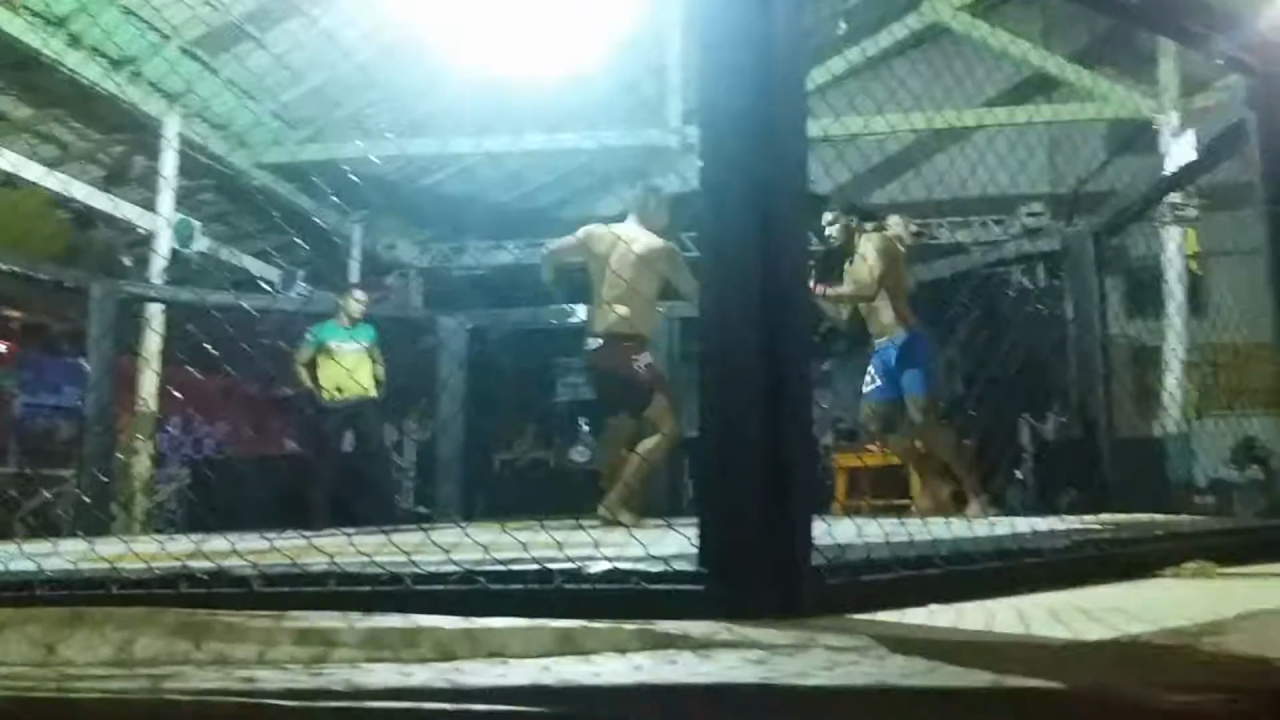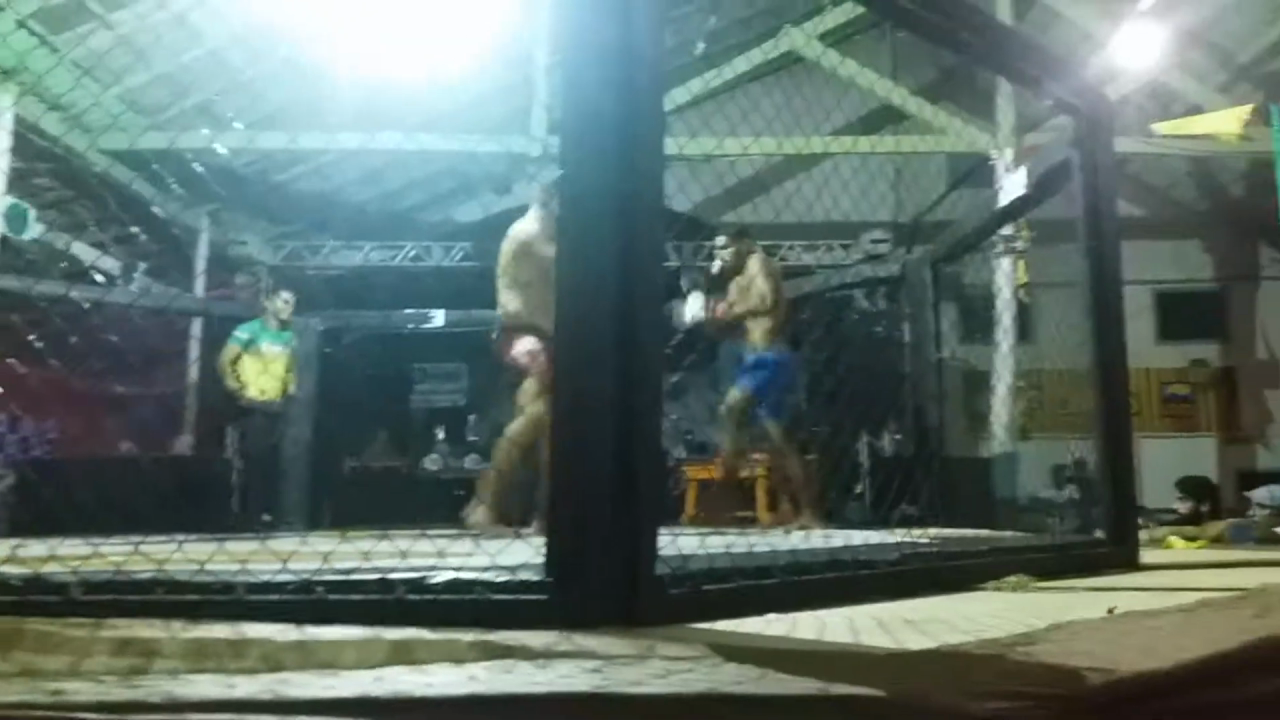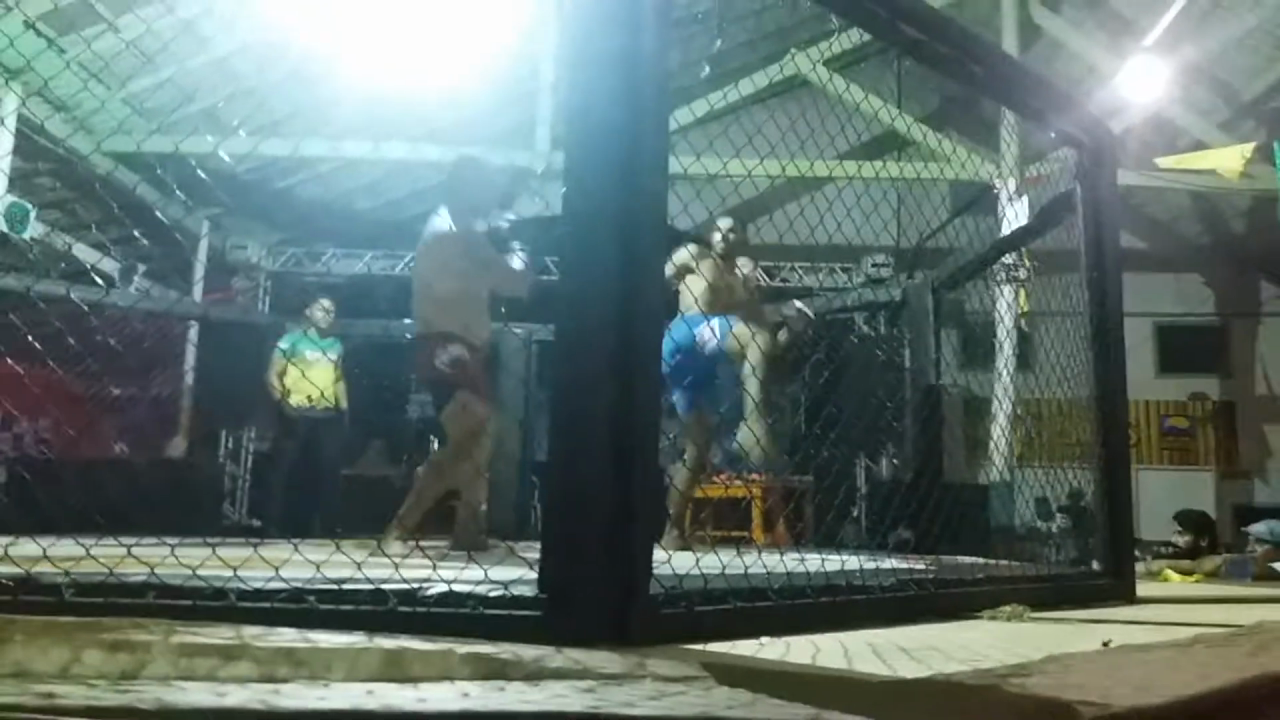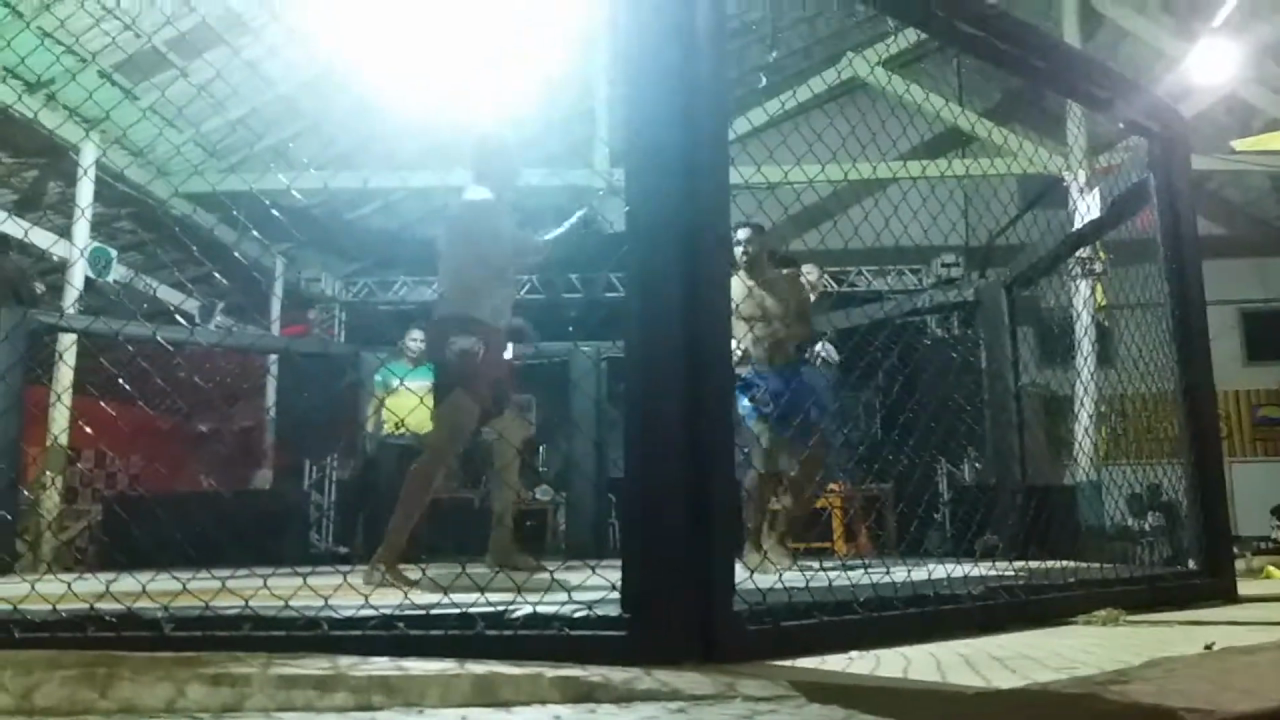
dt=0.7s
person 1, frame 1
left shoulder: (596, 234)
right shoulder: (663, 248)
left elbow: (550, 254)
right elbow: (692, 292)
left wrist: (549, 281)
left hip: (597, 346)
right hip: (626, 347)
left knee: (619, 428)
right knee: (667, 428)
left ankle: (611, 499)
right ankle: (617, 500)
person 1, frame 2
left shoulder: (533, 233)
right shoulder: (534, 231)
left hip: (538, 334)
right hip: (525, 334)
left knee: (545, 419)
right knee: (535, 414)
left ankle: (544, 514)
right ankle: (482, 504)
person 1, frame 3
left shoulder: (458, 231)
right shoulder: (454, 232)
right elbow: (517, 285)
left hip: (464, 349)
right hip: (448, 348)
left knee: (477, 438)
right knee: (469, 436)
left ankle: (467, 529)
right ankle: (399, 529)
person 1, frame 4
left shoulder: (480, 207)
right shoulder: (482, 204)
right elbow: (514, 256)
right wrist: (572, 226)
left hip: (480, 338)
right hip: (466, 336)
right knee: (445, 444)
left ankle: (503, 547)
right ankle: (385, 558)
person 2, frame 1
left shoulder: (873, 243)
right shoulder: (850, 266)
left elbow: (866, 289)
right elbow: (845, 316)
left wrist: (819, 290)
right wrist: (822, 299)
left hip: (907, 343)
right hip: (883, 348)
left knee: (923, 419)
right knee: (872, 417)
left ankle: (974, 494)
right ankle: (931, 482)
person 2, frame 2
left shoulder: (759, 264)
right shoulder: (737, 282)
left elbow: (765, 303)
right elbow: (728, 321)
left wrist: (714, 310)
right wrist: (707, 309)
left hip: (770, 358)
right hip: (760, 360)
left knee: (730, 411)
right knee: (778, 439)
right ankle: (808, 512)
person 2, frame 3
left shoulder: (744, 282)
right shoulder: (692, 254)
left elbow: (764, 331)
right elbow: (661, 282)
left wrist: (788, 327)
left hip: (699, 357)
right hip: (688, 330)
left knee: (698, 447)
right knee: (757, 342)
left ankle: (672, 530)
right ankle: (751, 426)
person 2, frame 4
left shoulder: (791, 282)
right shoulder: (727, 289)
left elbow: (807, 327)
left wrist: (812, 345)
right wrist: (729, 352)
left hip: (791, 375)
right hip: (753, 381)
left knee: (813, 458)
right knee: (763, 457)
left ankle: (777, 538)
right ankle: (753, 544)
person 3, frame 1
left shoulder: (368, 332)
right shoulder: (319, 332)
left elbow: (378, 361)
right elbow: (299, 363)
left wrist: (380, 385)
right wrist: (313, 389)
left hip: (366, 403)
right hip: (333, 406)
left knee: (376, 455)
right knee: (327, 460)
left ankle: (381, 512)
right ankle: (321, 515)
person 3, frame 2
left shoulder: (289, 336)
right shoulder: (248, 330)
right elbow: (224, 361)
left wrist: (289, 394)
right wrist: (236, 390)
left hip: (275, 407)
right hip: (252, 407)
left knee: (268, 461)
right knee: (256, 457)
left ankle: (261, 514)
right ankle: (253, 515)
person 3, frame 3
left shoulder: (335, 344)
right shoulder: (291, 340)
right elbow: (273, 375)
left wrist: (344, 408)
right wrist: (282, 401)
left hip: (328, 417)
right hip: (297, 415)
left knee: (329, 471)
right knee: (287, 469)
left ankle: (325, 524)
right ankle: (277, 523)
person 3, frame 4
left shoulder: (432, 372)
right shoulder: (387, 370)
right elbow: (375, 404)
right wrist: (369, 435)
left hip: (422, 442)
right hip: (391, 441)
right knee: (383, 492)
right ankle: (372, 544)
